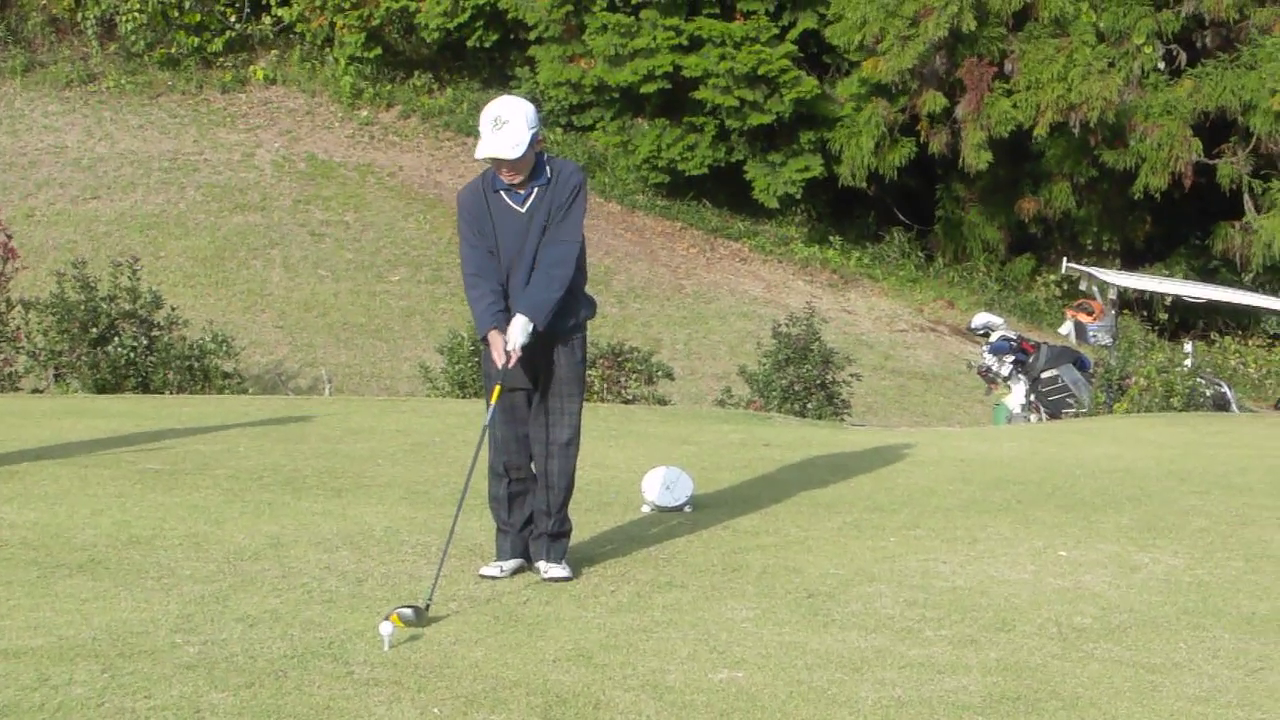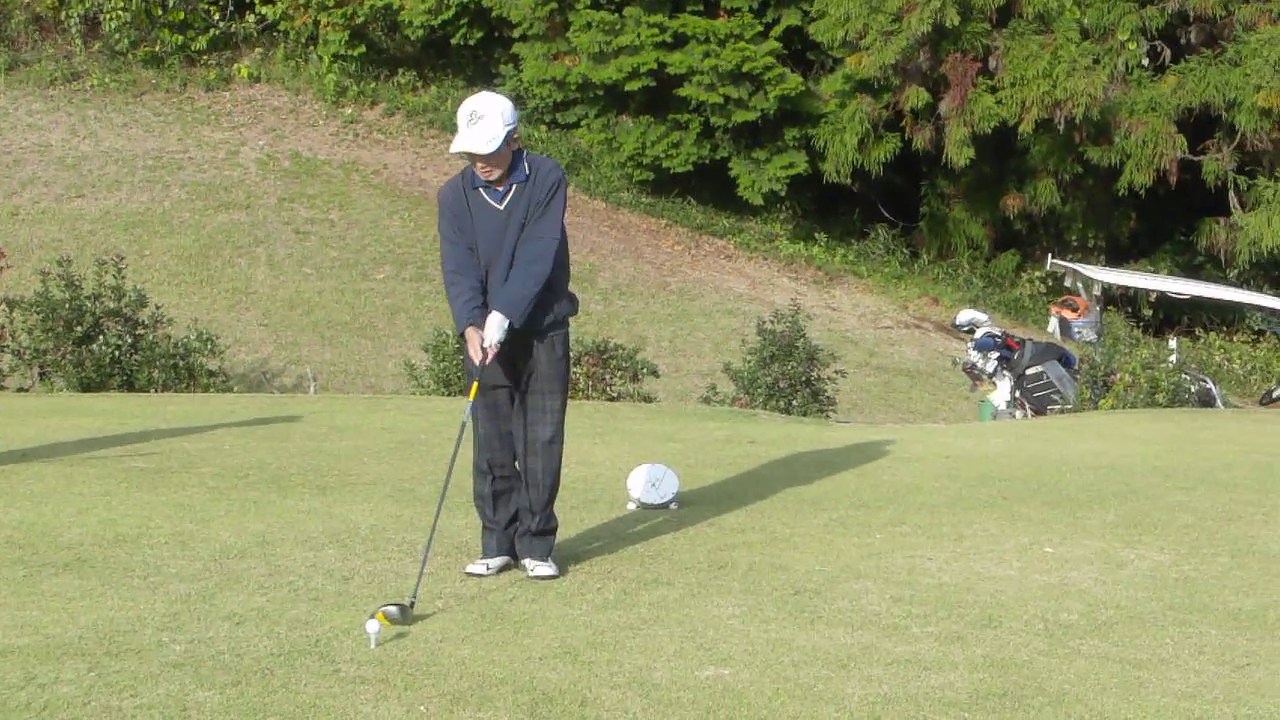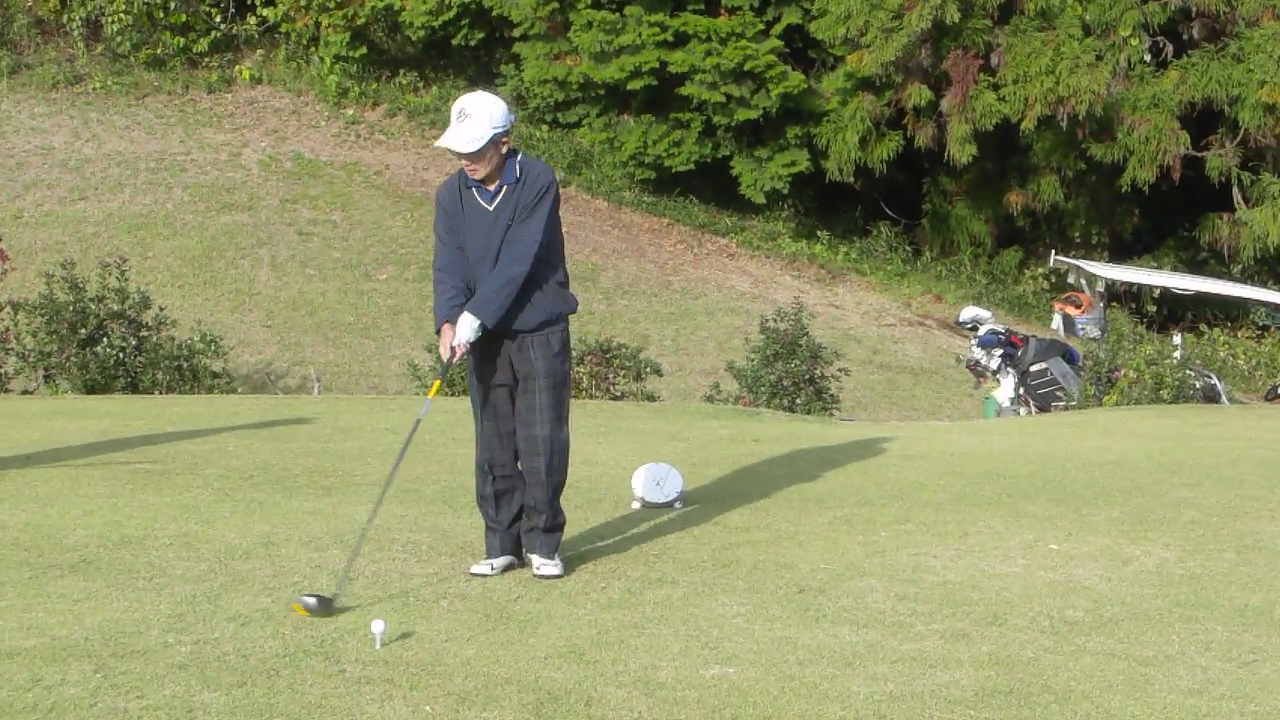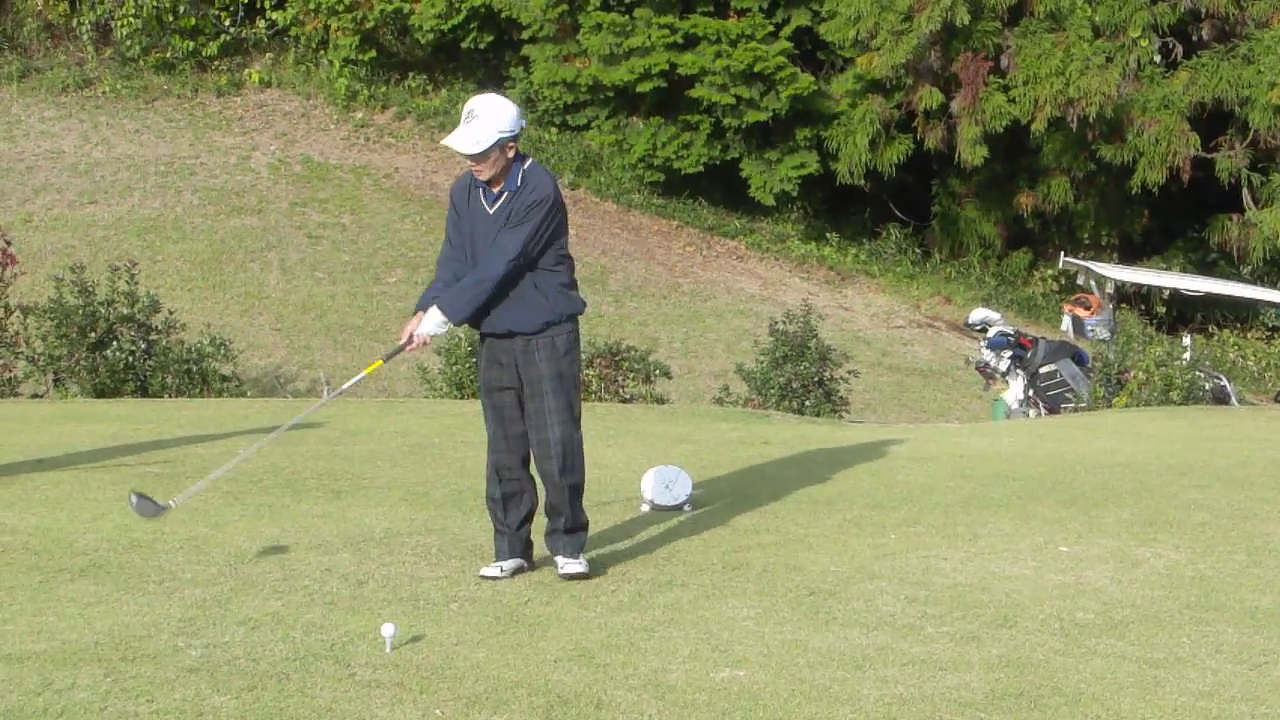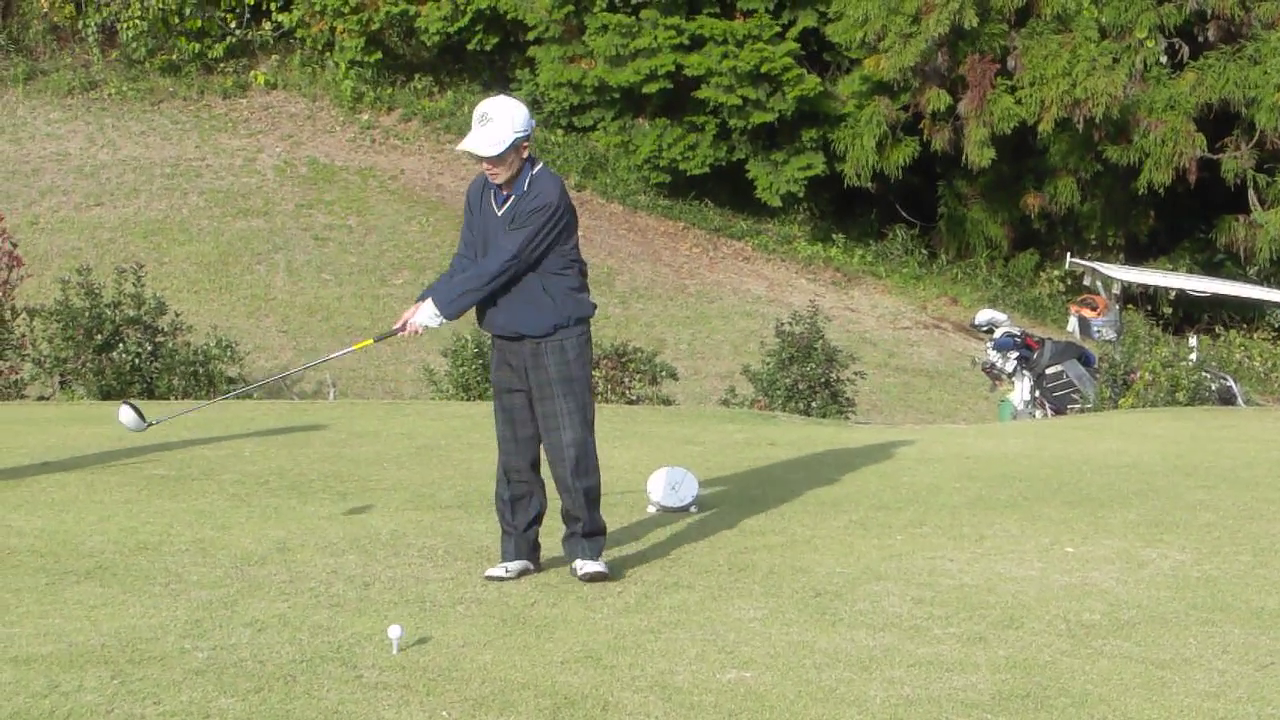
dt=0.2s
person 1, frame 1
left shoulder: (567, 181)
right shoulder: (474, 198)
left elbow: (559, 261)
right elbow: (478, 272)
left wrist: (526, 319)
right wrist: (494, 330)
left hip: (561, 334)
right hip: (503, 336)
left knee: (556, 445)
right knee: (508, 447)
left ankle: (550, 547)
right ankle: (512, 546)
person 1, frame 2
left shoulder: (546, 179)
right shoulder: (454, 195)
left elbow: (536, 260)
right elbow: (458, 268)
left wrist: (500, 318)
right wrist: (471, 326)
left hip: (543, 330)
right hip: (486, 333)
left knee: (542, 443)
right knee: (492, 445)
left ankle: (537, 545)
right ankle: (498, 544)
person 1, frame 3
left shoulder: (538, 182)
right shoulder: (451, 194)
left elbow: (518, 263)
right elbow: (451, 265)
left wrist: (470, 320)
right wrist: (449, 322)
left hip: (540, 330)
right hip: (487, 335)
left knee: (544, 440)
right knee: (495, 446)
left ankle: (543, 541)
right ankle: (503, 544)
person 1, frame 4
left shoulder: (540, 191)
right shoulder: (464, 191)
left elbow: (499, 267)
right elbow: (454, 260)
left wrist: (440, 315)
right wrist: (425, 308)
left hip: (547, 333)
right hip: (495, 337)
left knee: (556, 440)
right knee: (505, 448)
left ankle: (567, 542)
right ankle: (512, 547)
person 1, frame 5
left shoulder: (547, 195)
right shoulder: (479, 192)
left elbow: (499, 266)
right elbow: (468, 260)
left wrist: (436, 309)
right wrist: (427, 299)
left hip: (558, 337)
right hip: (506, 339)
left knee: (570, 443)
right knee: (514, 450)
left ankle: (585, 546)
right ankle: (519, 549)
